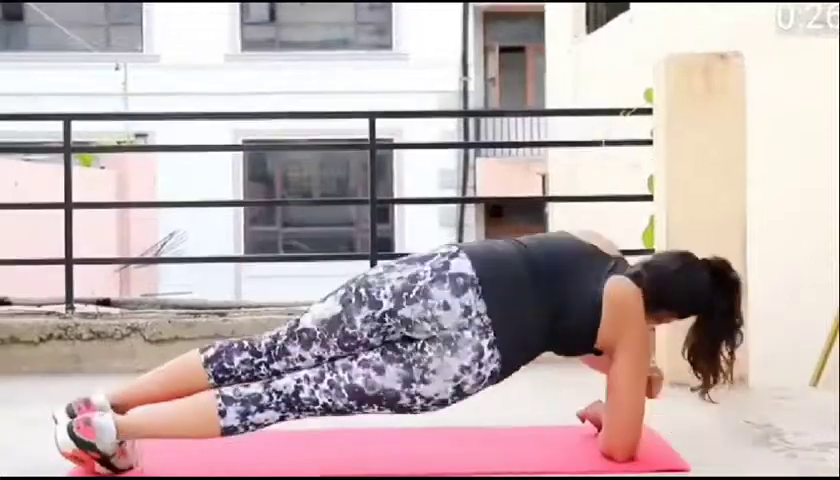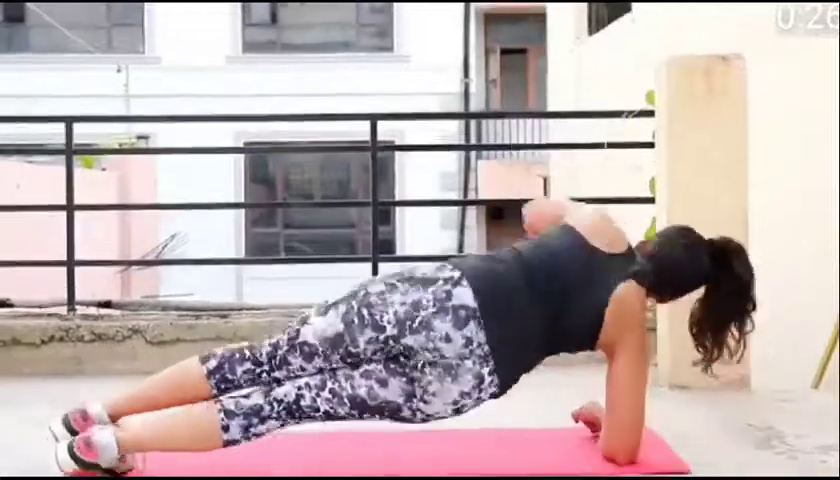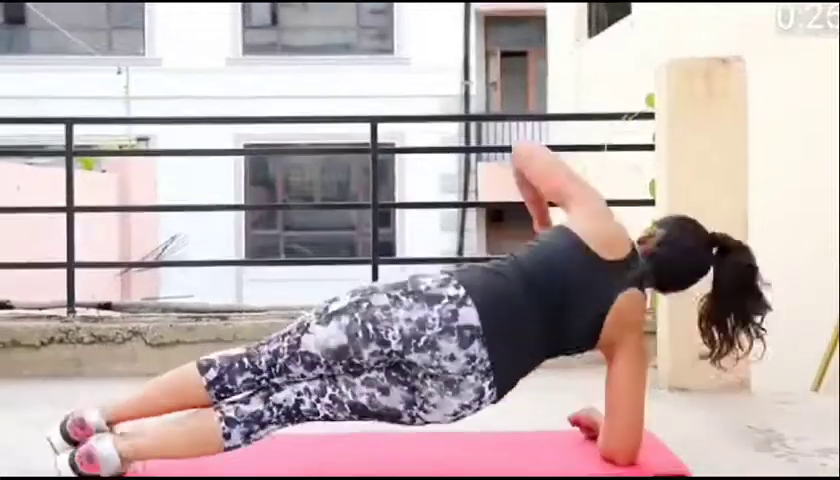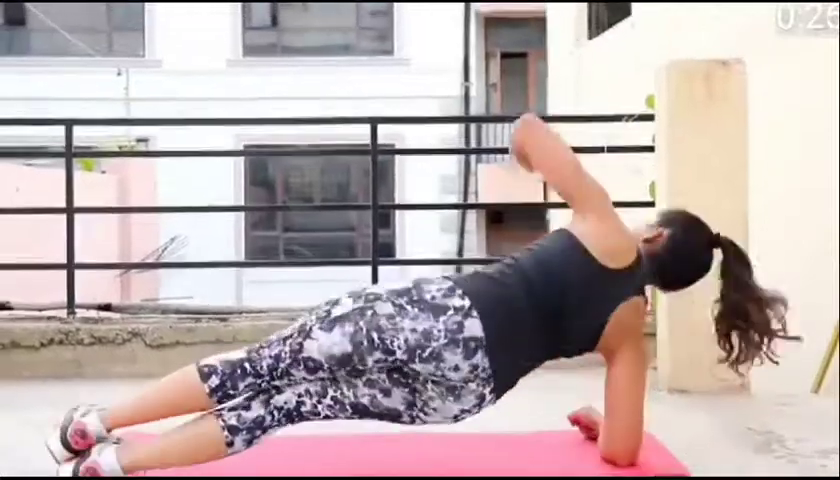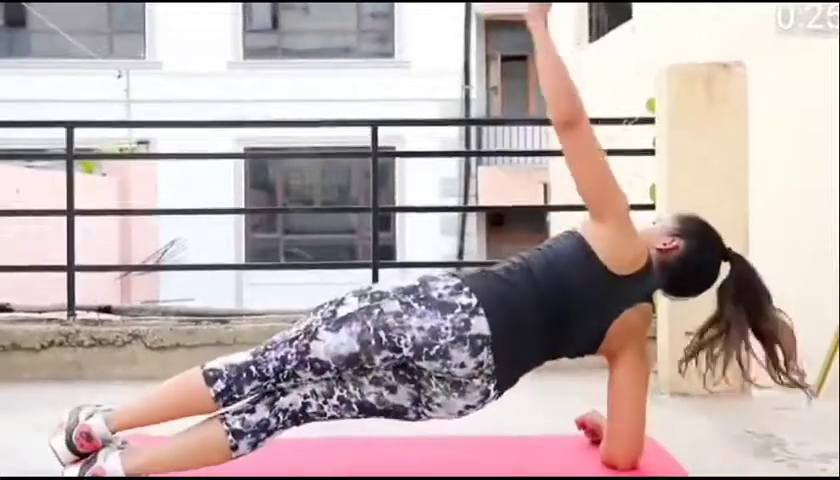
dt=0.1s
person 1, frame 1
left shoulder: (599, 248)
right shoulder: (633, 323)
left wrist: (628, 372)
right wrist: (602, 412)
left hip: (438, 271)
right hip: (467, 356)
left knee: (262, 359)
right knee: (288, 400)
left ankle: (100, 406)
person 1, frame 2
left shoulder: (598, 226)
right shoulder: (632, 316)
left elbow: (532, 214)
right wrist: (600, 416)
left hip: (433, 291)
right hip: (458, 370)
left knee: (263, 365)
right knee: (288, 400)
left ankle: (100, 414)
person 1, frame 3
left shoulder: (603, 224)
right shoulder: (630, 326)
left elbow: (526, 165)
left wrist: (538, 205)
right wrist: (592, 422)
left hip: (436, 306)
right hip: (459, 386)
left knee: (257, 368)
right knee: (283, 404)
person 1, frame 4
left shoulder: (604, 227)
right shoulder: (628, 327)
left elbow: (527, 133)
left wrist: (541, 153)
left hip: (437, 310)
right hip: (461, 381)
left knee: (260, 370)
right knee: (282, 406)
person 1, frame 5
left shoulder: (620, 235)
right shoulder: (633, 331)
left elbow: (567, 121)
left hip: (435, 313)
right hip: (464, 380)
left knee: (261, 371)
right knee: (287, 408)
